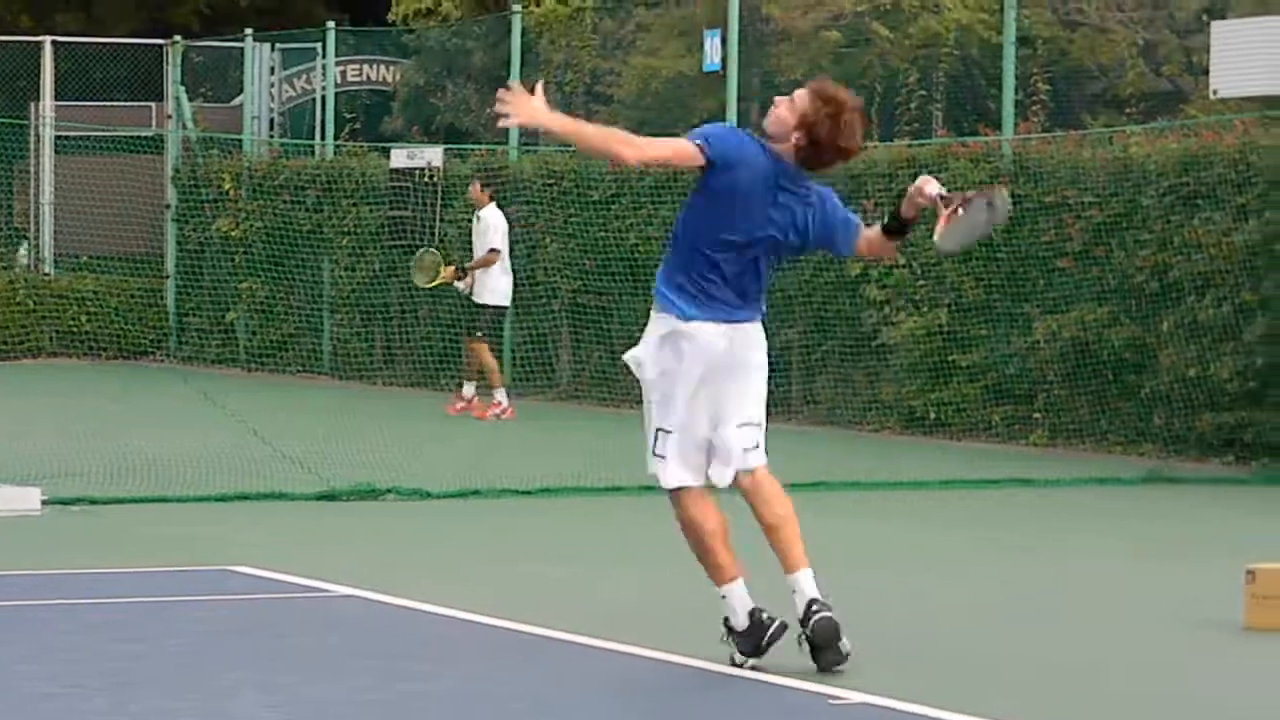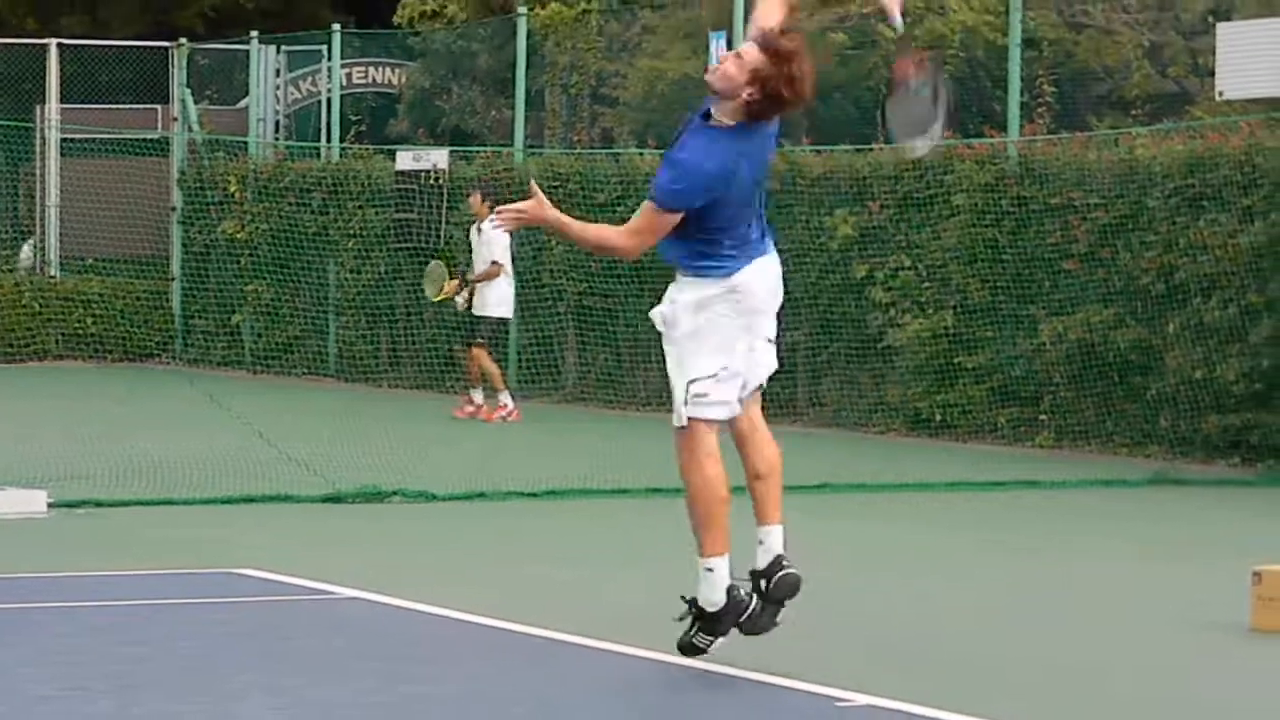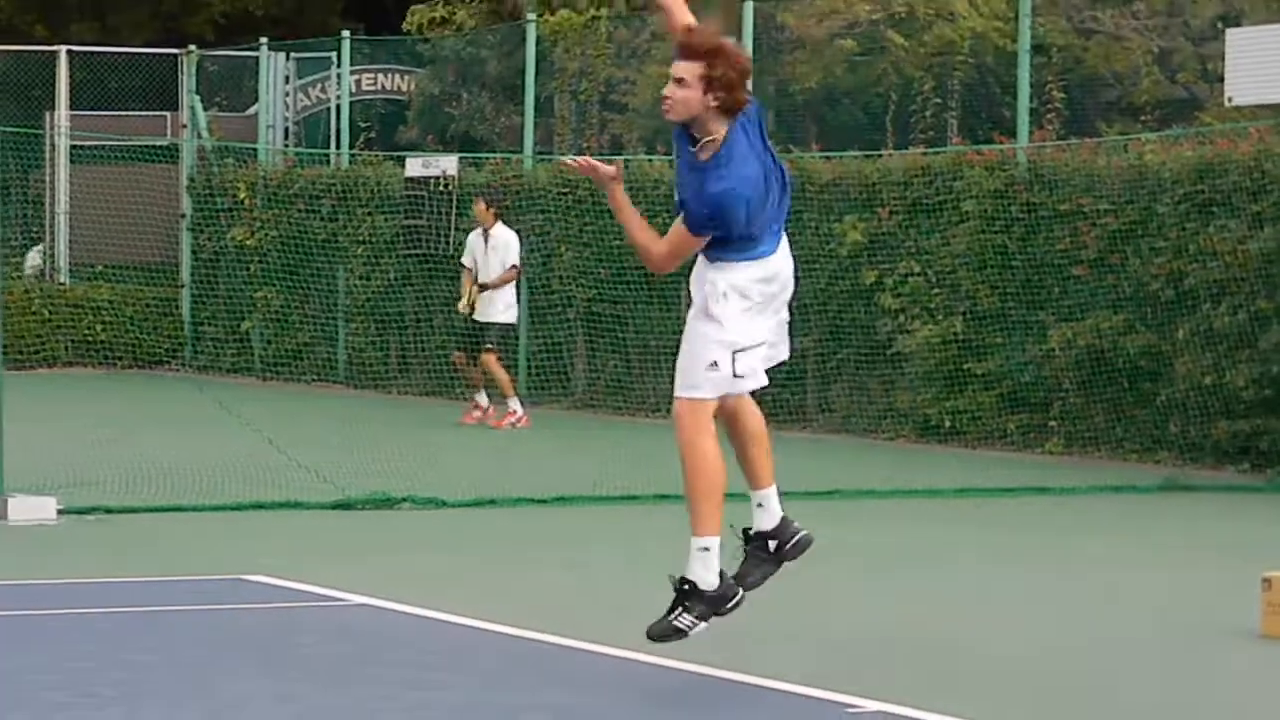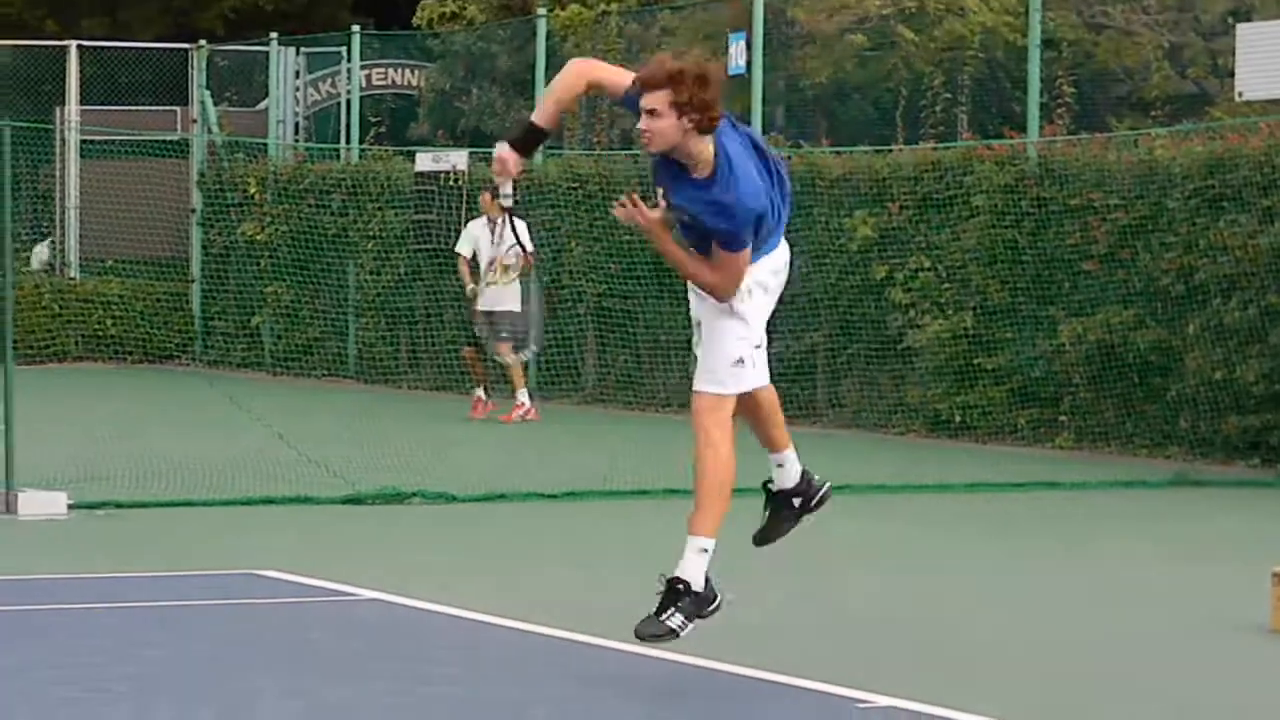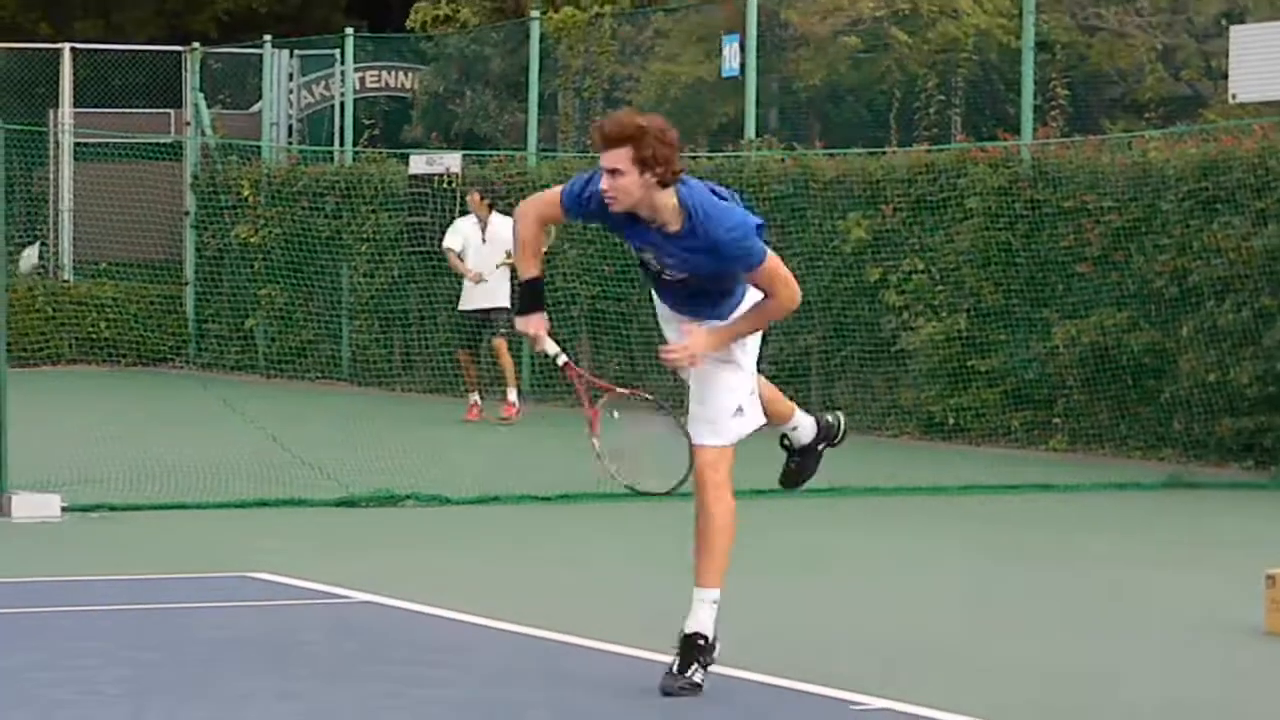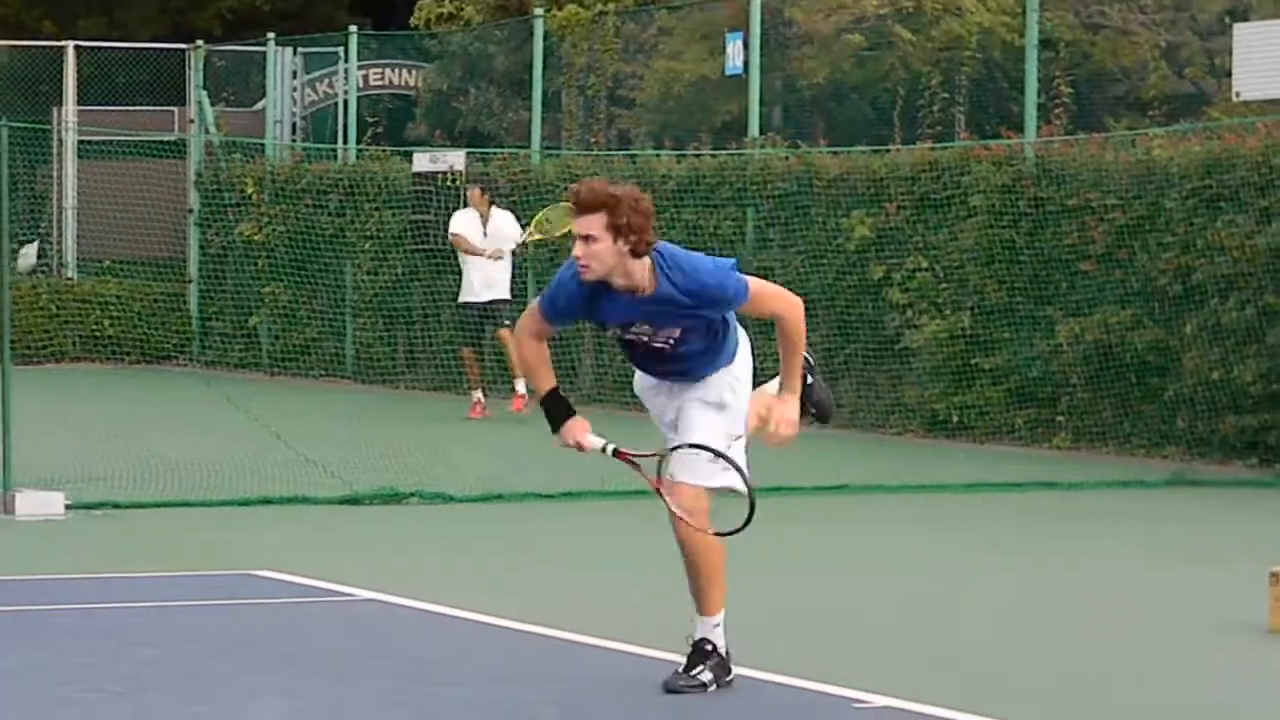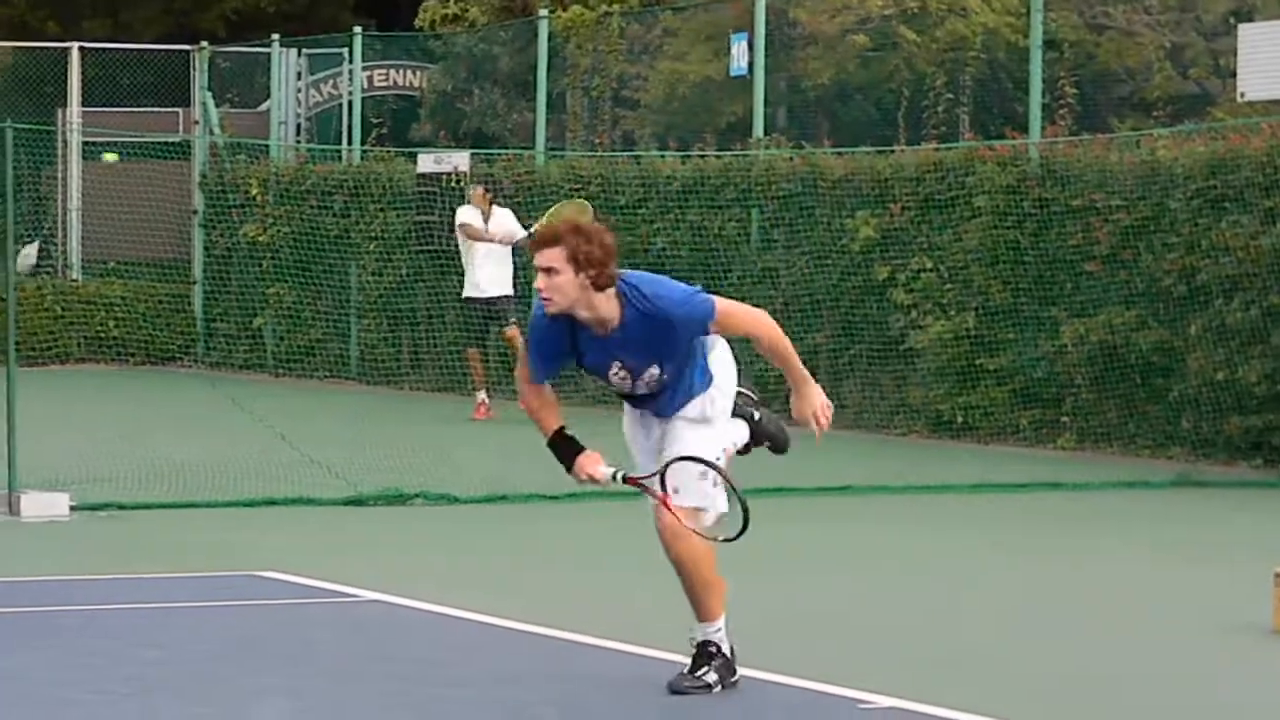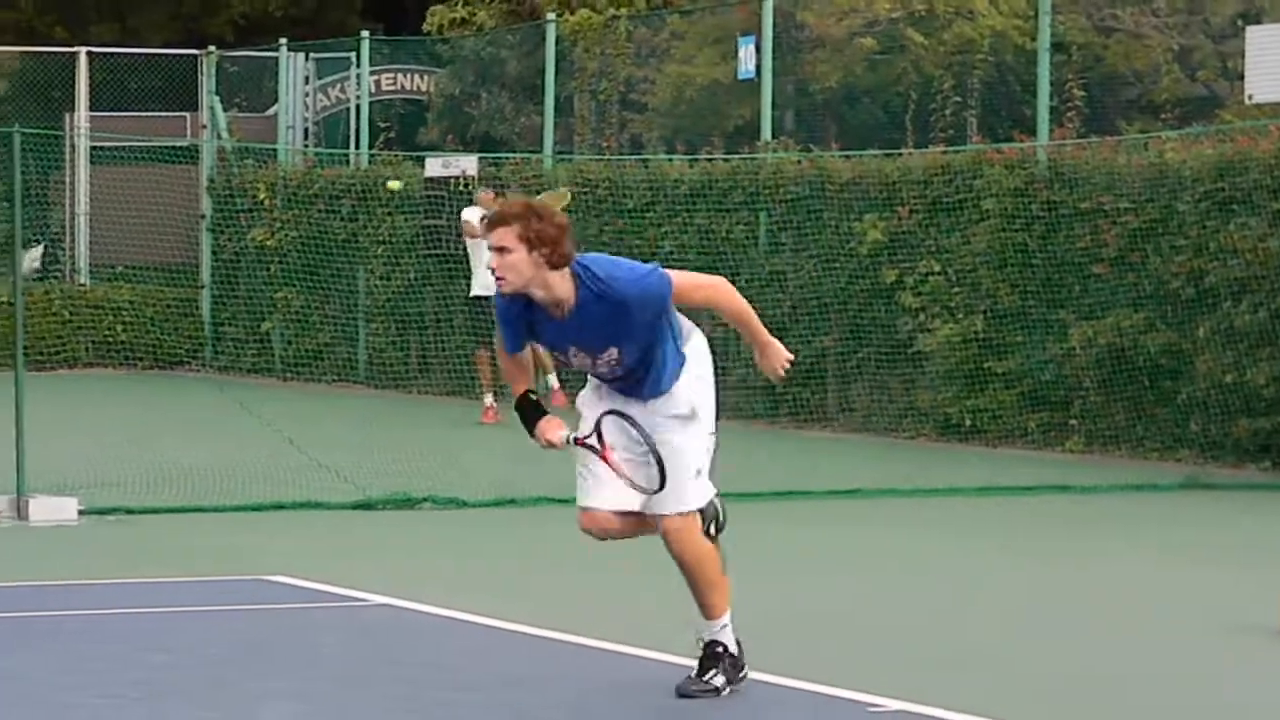
dt=0.1s
person 1, frame 1
left shoulder: (735, 150)
right shoulder: (817, 205)
left elbow: (633, 152)
right elbow: (879, 247)
left wrist: (546, 119)
left hip: (684, 333)
right hip: (741, 339)
left knee: (686, 482)
right knee: (752, 474)
left ankle: (746, 621)
right ankle: (813, 608)
person 1, frame 2
left shoulder: (697, 165)
right shoulder: (761, 118)
left elbow: (626, 244)
left wrist: (550, 219)
left hip: (711, 292)
right hip: (755, 274)
left knee: (695, 431)
right knee: (745, 415)
left ankle: (717, 593)
right ankle: (772, 561)
person 1, frame 3
left shoulder: (720, 189)
right shoulder: (720, 107)
left elbow: (661, 260)
left wrist: (614, 190)
left hip: (739, 277)
right hip: (761, 264)
left knee: (693, 414)
right knee: (733, 400)
left ankle: (704, 580)
right ankle: (772, 528)
person 1, frame 4
left shoulder: (734, 198)
left elbow: (724, 286)
right elbow: (589, 69)
left wrist: (660, 236)
right wrist: (527, 136)
left hip: (743, 271)
right hip: (697, 252)
left knee: (709, 416)
right knee: (744, 378)
left ankle: (691, 581)
right ankle: (792, 482)
person 1, frame 5
left shoulder: (720, 227)
right shoulder: (604, 192)
left elbow: (787, 295)
right elbow: (530, 213)
left wrist: (710, 340)
right wrist: (530, 301)
left hip: (729, 322)
right hip: (677, 308)
left knee: (710, 469)
right knee: (735, 392)
left ankle: (701, 632)
right ankle: (809, 431)
person 1, frame 6
left shoulder: (693, 276)
right shoulder: (572, 283)
left elbow: (788, 306)
right elbow: (528, 334)
left wrist: (791, 390)
right wrist: (561, 416)
left hip: (714, 372)
right hip: (656, 373)
left ankle: (710, 644)
right ankle: (792, 394)
person 1, frame 7
left shoulder: (665, 302)
right shoulder: (549, 327)
left elbow: (756, 322)
right elbow: (531, 385)
left wrist: (804, 385)
right wrist: (571, 452)
left hip: (699, 390)
right hip: (644, 404)
left knee: (675, 524)
right knee: (665, 503)
left ankle: (715, 648)
right ankle: (742, 429)
person 1, frame 8
left shoulder: (619, 283)
right shoulder: (514, 307)
left elbow: (717, 290)
right elbow: (511, 356)
left wrist: (764, 345)
right wrist: (534, 415)
left hip: (674, 385)
right hip: (613, 392)
left knee: (675, 526)
right knee: (600, 522)
left ankle: (722, 645)
right ankle: (693, 511)
person 2, frame 1
left shoulder: (494, 218)
right shoulder: (478, 216)
left elbow: (492, 257)
left wrist: (460, 270)
right wrist: (470, 276)
left hip: (494, 295)
right hip: (481, 293)
left knee: (480, 346)
right knee: (472, 343)
left ankle: (502, 403)
right ankle: (468, 396)
person 2, frame 2
left shoulder: (497, 231)
right shoulder: (475, 230)
left elbow: (496, 269)
left wrist: (463, 283)
right wrist: (464, 292)
left hip: (497, 307)
right hip: (478, 305)
left knee: (479, 353)
right knee: (469, 352)
left ankle: (508, 405)
right ankle: (477, 401)
person 2, frame 3
left shoulder: (508, 236)
right shoulder: (473, 237)
left elbow: (514, 273)
right elbow: (468, 271)
left wrist: (483, 287)
right wrist: (465, 298)
left hip: (501, 313)
right hip: (480, 312)
left knee: (488, 359)
right knee: (461, 356)
left ankle: (517, 412)
right ankle: (482, 404)
person 2, frame 4
left shoulder: (517, 225)
right shoulder: (473, 227)
left elbow: (526, 260)
right elbow: (462, 259)
right wrist: (468, 284)
left hip: (508, 302)
right hip: (482, 301)
left knee: (504, 349)
right knee: (471, 351)
left ankle: (524, 404)
right ankle: (481, 396)
person 2, frame 5
left shoulder: (506, 223)
right shoulder: (460, 224)
right elbow: (449, 253)
left wrist: (513, 259)
right wrist: (467, 272)
left hip: (497, 300)
right hip: (469, 301)
left knee: (499, 344)
right knee: (465, 353)
left ankle: (513, 402)
right ankle: (475, 401)
person 2, frame 6
left shoulder: (506, 217)
right shoulder: (461, 216)
left elbow: (521, 243)
right elbow: (457, 241)
right wrist: (484, 252)
left hip: (499, 292)
right hip: (471, 294)
left knee: (504, 335)
right knee: (468, 349)
left ankle: (520, 392)
right ankle: (478, 399)
person 2, frame 7
left shoulder: (506, 215)
right shoulder: (464, 213)
left elbow: (523, 240)
right elbow: (469, 231)
right wrist: (495, 238)
left hip: (502, 290)
right hip: (474, 292)
left knee: (512, 333)
right knee: (473, 350)
right ankle: (482, 400)
person 2, frame 8
right shoulder: (471, 214)
right elbow: (469, 230)
right hip: (483, 292)
right knee: (482, 352)
left ankle: (554, 385)
right ankle: (489, 404)
